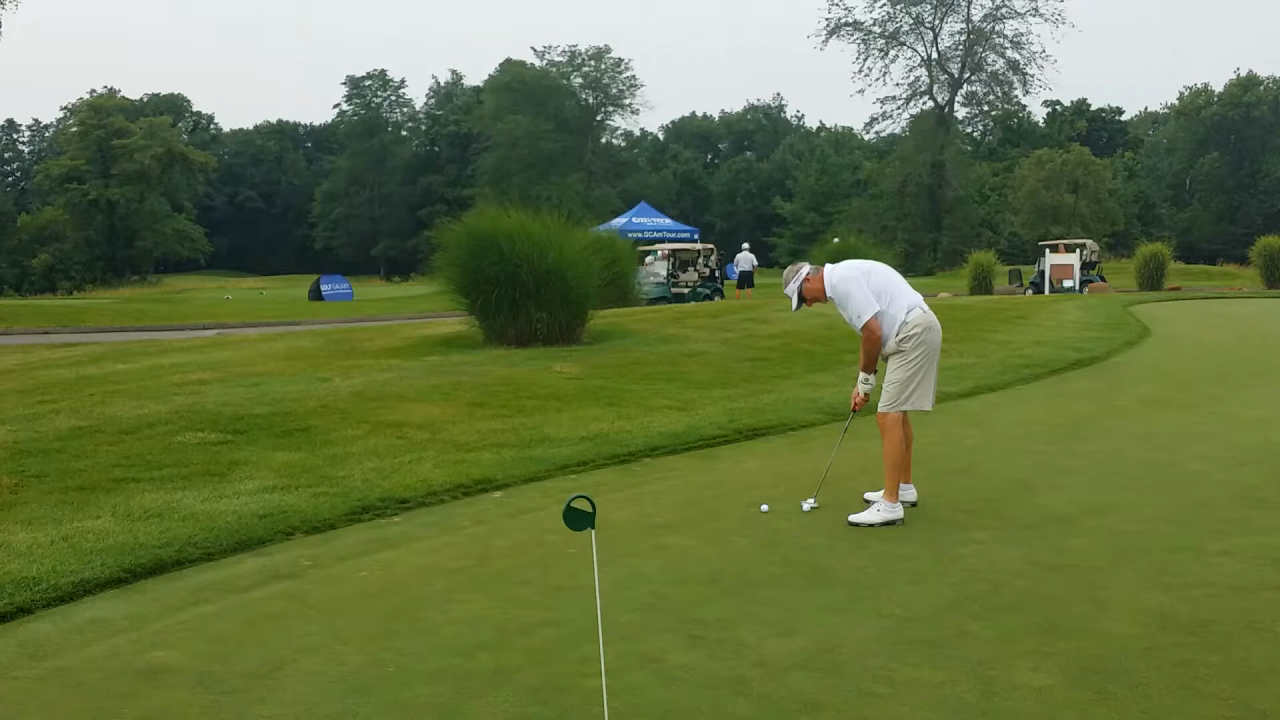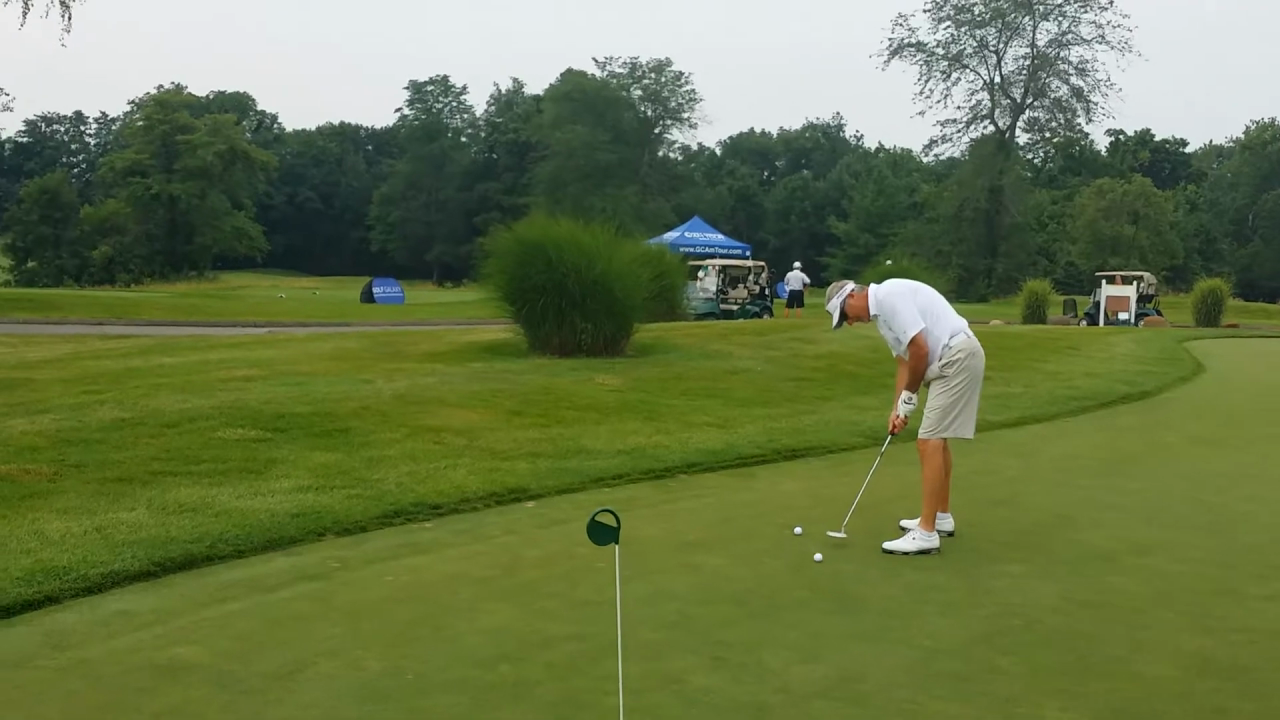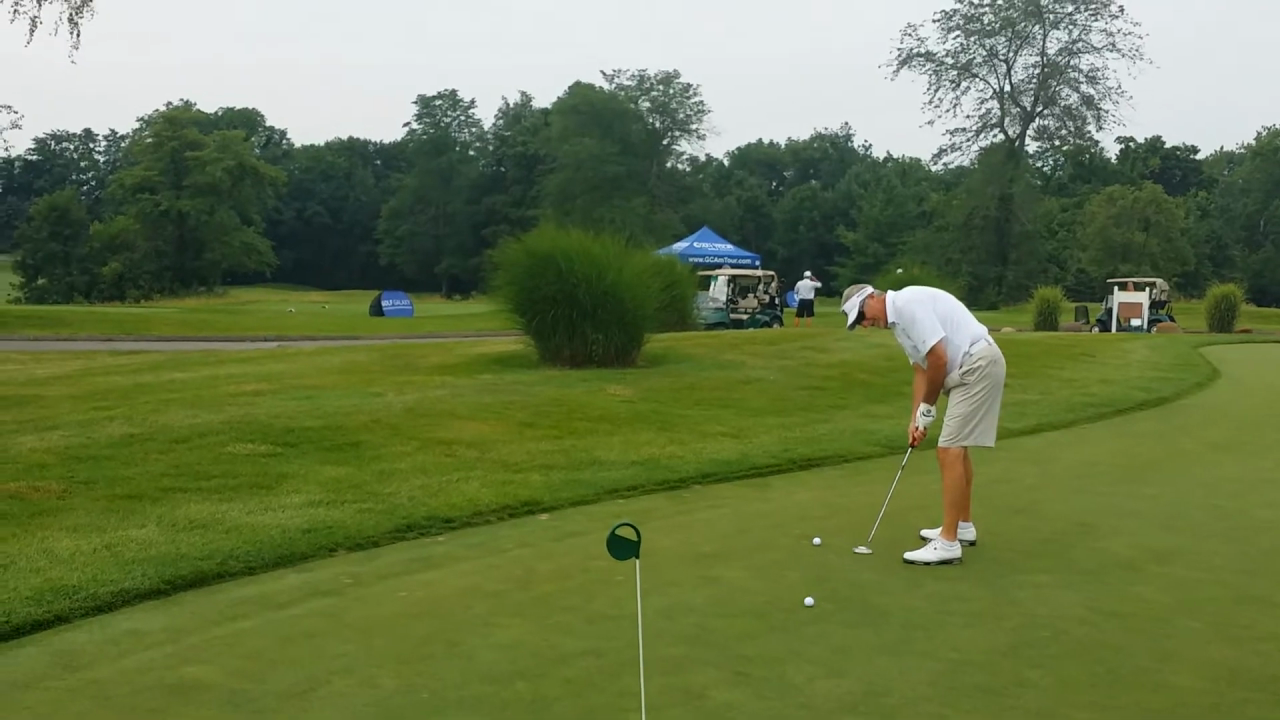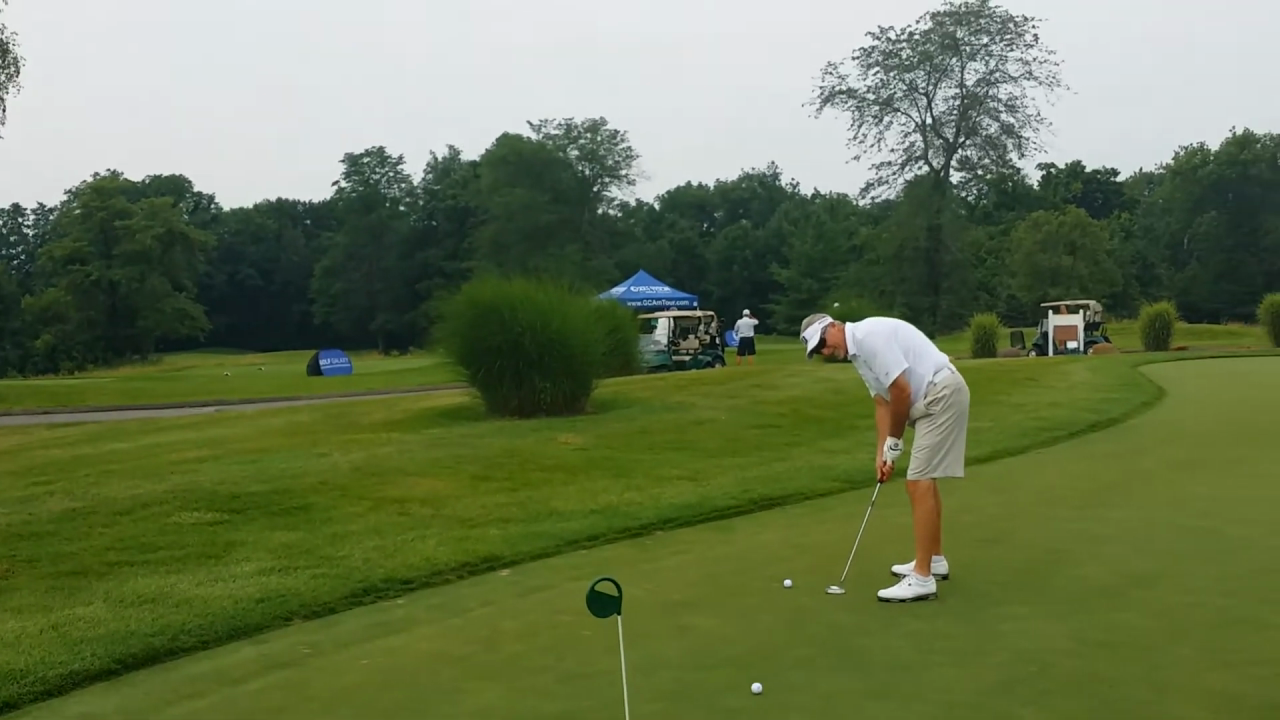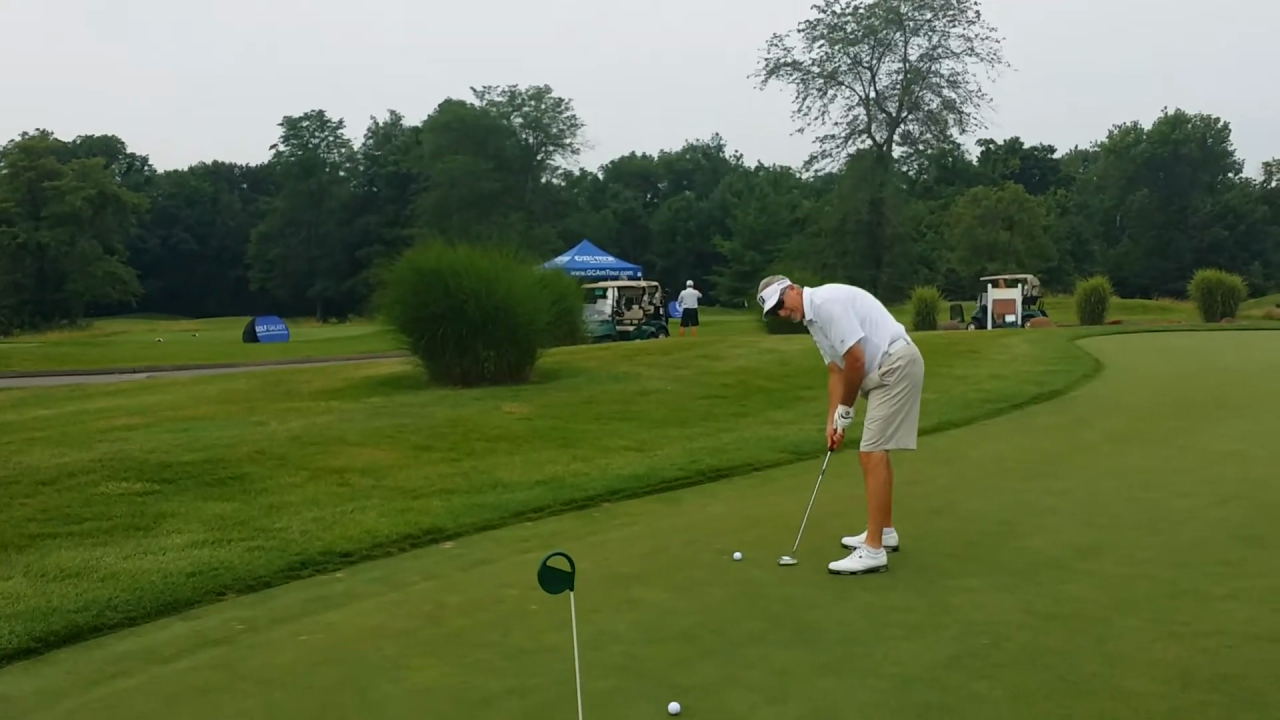
dt=0.4s
person 1, frame 1
left shoulder: (843, 279)
right shoulder: (841, 284)
left elbow: (873, 333)
right elbow: (868, 335)
left wrist: (866, 377)
right wrist: (860, 385)
left hip: (914, 332)
right hip: (913, 333)
left knee: (889, 416)
right knee: (897, 411)
left ankle: (890, 505)
right ankle: (904, 488)
person 1, frame 2
left shoulder: (888, 296)
right shoulder: (881, 312)
left elbow: (919, 348)
right elbow: (904, 360)
left wrist: (909, 396)
right wrist: (897, 407)
left hip: (957, 357)
right hip: (952, 361)
left knee: (929, 442)
right knee: (936, 439)
left ankle: (926, 534)
right ankle: (942, 517)
person 1, frame 3
left shoulder: (908, 304)
right shoulder: (899, 320)
left elbow: (938, 359)
right elbow: (921, 369)
left wrist: (927, 408)
right wrist: (915, 418)
left hip: (978, 365)
right hip: (971, 369)
left knee: (949, 451)
right knee: (957, 447)
left ankle: (948, 543)
right ankle: (963, 526)
person 1, frame 4
left shoulder: (869, 335)
right shoulder: (858, 352)
left elbow: (902, 391)
right elbow: (883, 402)
left wrist: (894, 442)
right wrist: (881, 452)
left hip: (941, 394)
right hip: (933, 399)
left knee: (918, 483)
right knee: (925, 480)
left ankle: (922, 578)
right ankle: (934, 560)
person 1, frame 5
left shoulder: (827, 301)
right shoulder: (814, 318)
left elbow: (856, 360)
right elbow: (837, 370)
left wrist: (844, 411)
right wrist: (832, 420)
left hip: (896, 365)
right hip: (886, 370)
left knee: (872, 455)
right knee: (877, 452)
left ankle: (873, 550)
right ankle: (884, 531)
